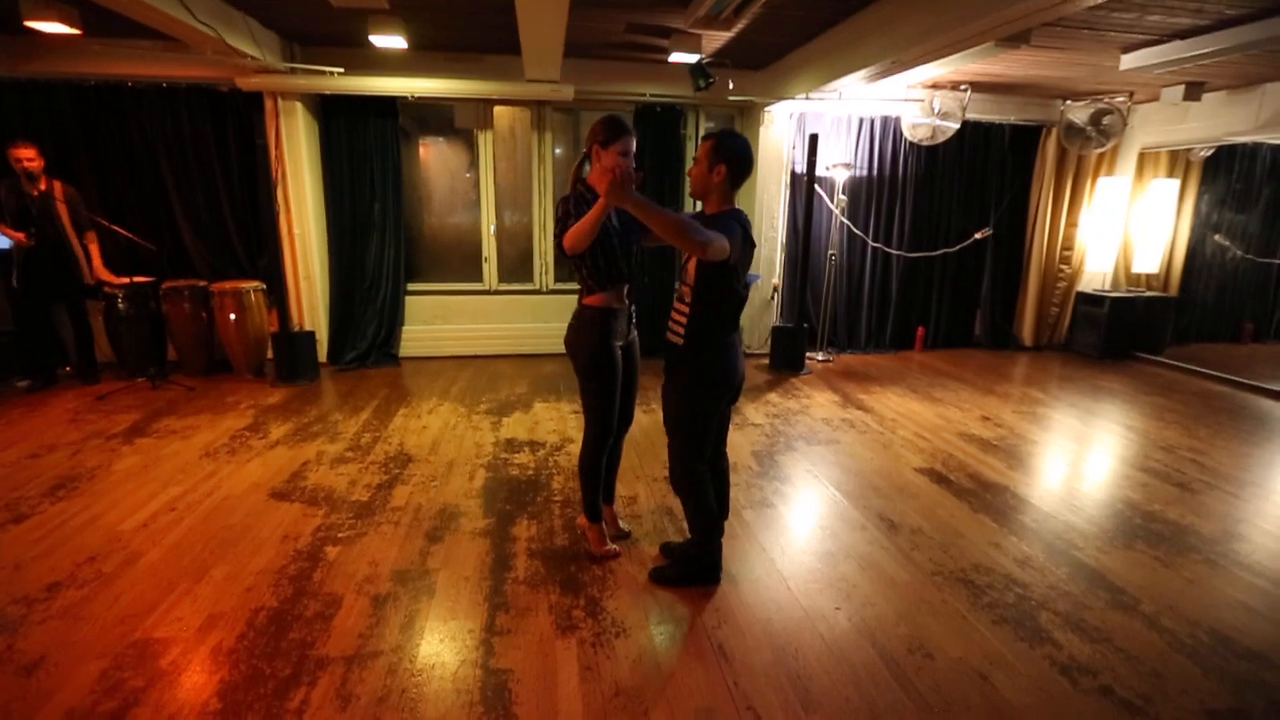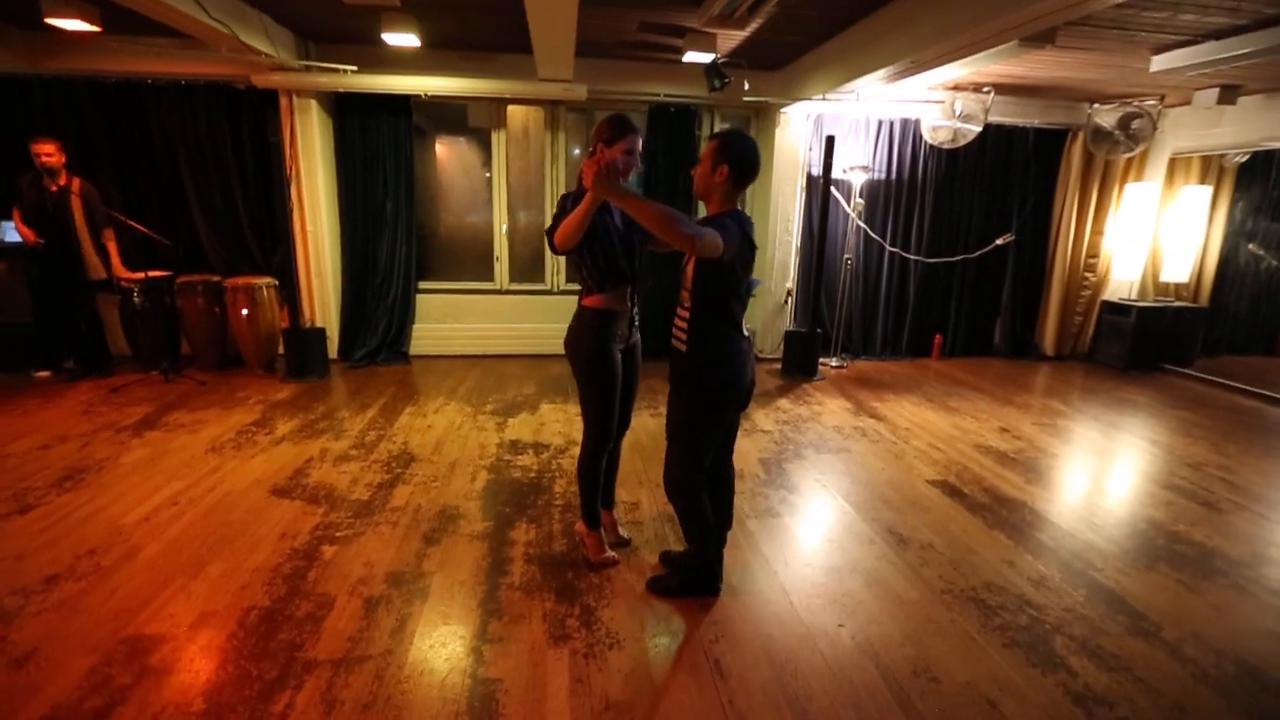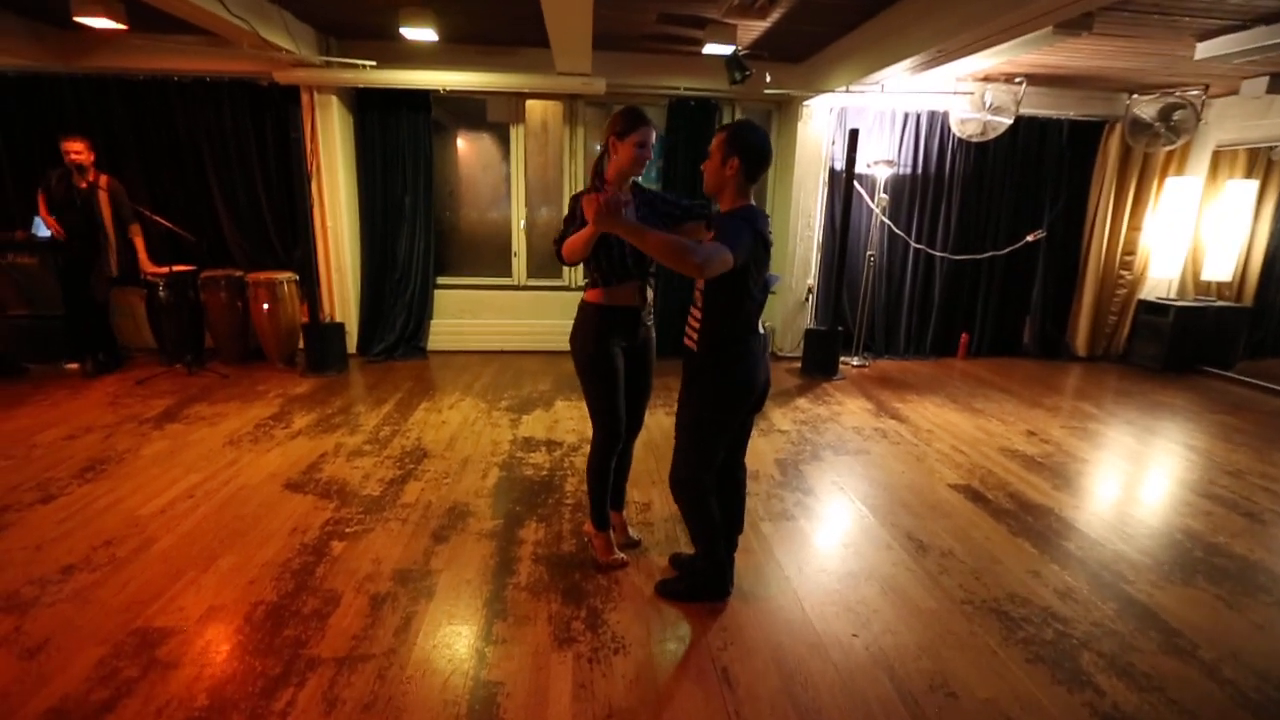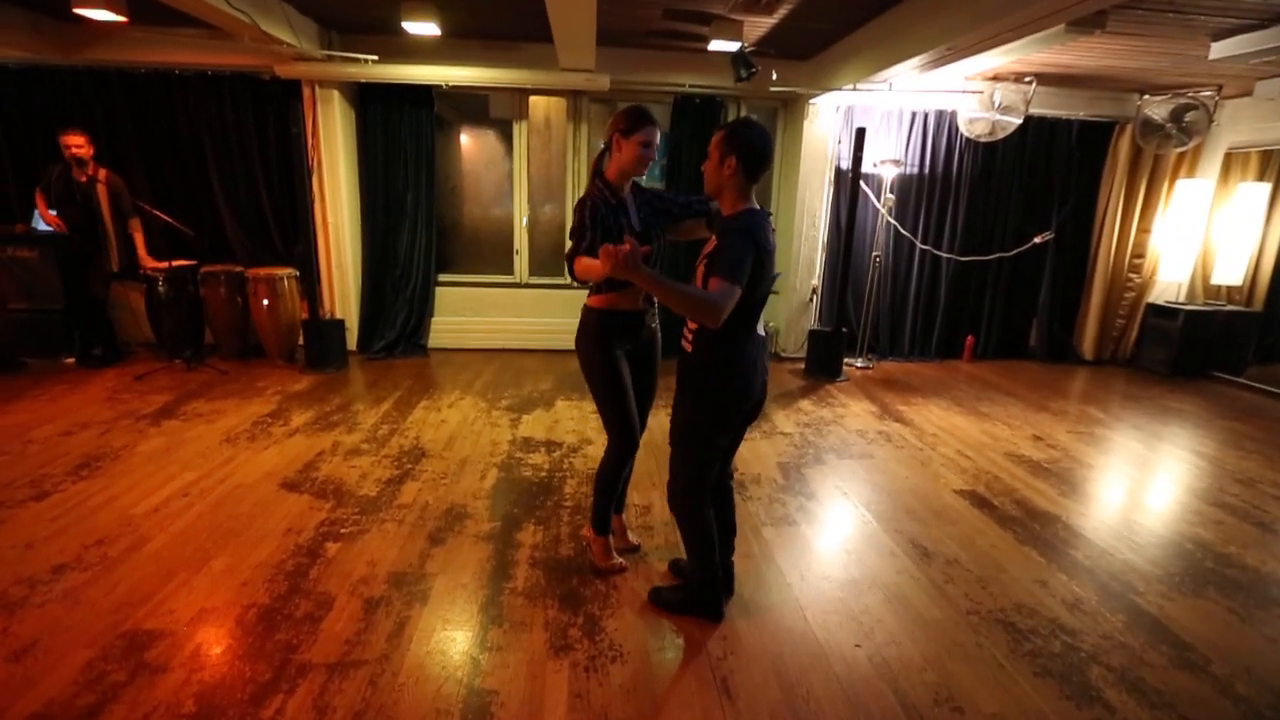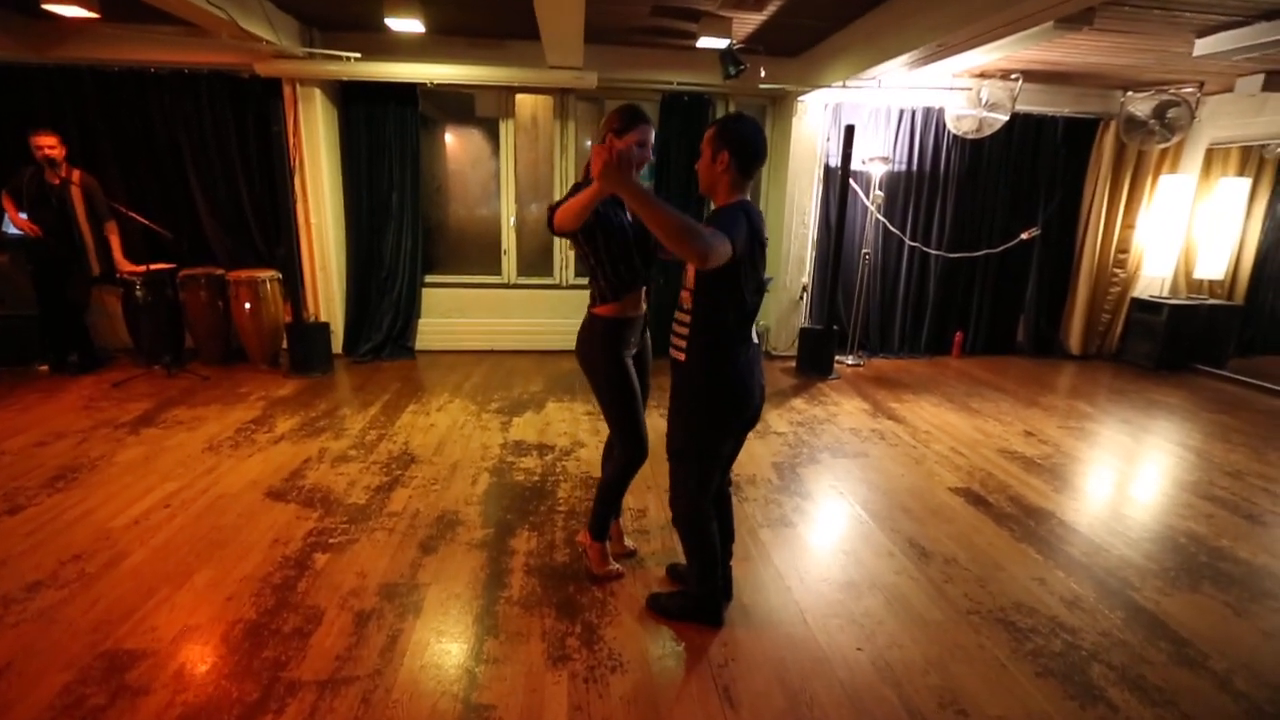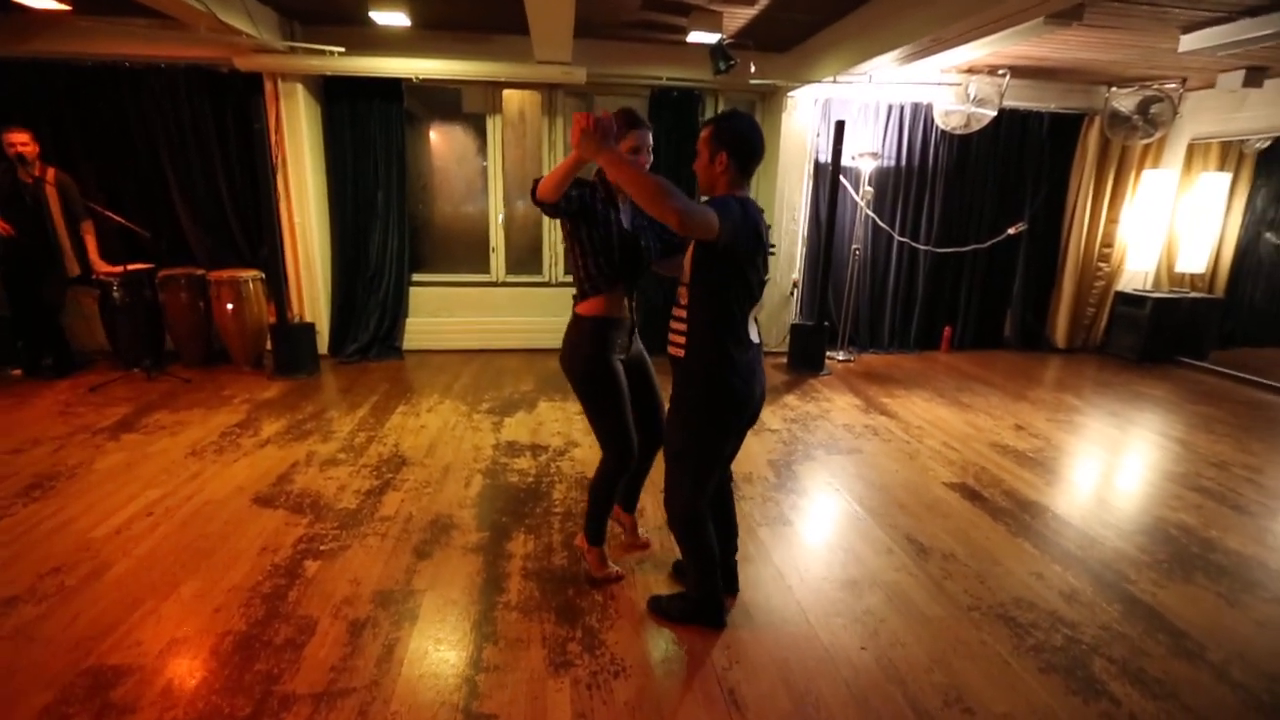
dt=0.4s
person 1, frame 1
left shoulder: (732, 229)
right shoulder: (710, 220)
left elbow: (700, 245)
right elbow: (678, 232)
left wrist: (629, 201)
left hip: (701, 367)
right hip: (712, 362)
left knee: (688, 468)
right knee: (710, 459)
left ankle: (703, 562)
right ankle: (705, 546)
person 1, frame 2
left shoulder: (729, 229)
right shoulder: (724, 226)
left elbow: (685, 235)
right elbow: (685, 235)
left wrist: (615, 193)
right wrist: (617, 198)
left hip: (707, 374)
right hip: (725, 368)
left knee: (683, 476)
right knee: (715, 468)
left ankle: (702, 573)
right ankle: (707, 557)
person 1, frame 3
left shoulder: (740, 227)
right shoulder: (744, 221)
left elbow: (699, 262)
right elbow: (700, 250)
left wrist: (621, 224)
left hip: (721, 374)
right hip: (743, 369)
left knee: (689, 477)
right knee: (726, 469)
left ankle: (712, 575)
right ankle: (719, 562)
person 1, frame 4
left shoulder: (739, 234)
right shoulder: (751, 223)
left elbow: (712, 310)
left wrist: (637, 274)
left hip: (716, 379)
right hip: (741, 374)
left knee: (688, 490)
right knee: (715, 478)
left ankle: (705, 593)
right ankle: (716, 571)
person 1, frame 5
left shoulder: (735, 219)
right shoulder: (739, 220)
left elbow: (700, 252)
right elbow: (698, 250)
left wrist: (625, 189)
left hip: (712, 386)
right hip: (733, 380)
left knee: (690, 498)
right knee: (712, 485)
left ankle: (705, 599)
right ankle: (715, 575)
person 1, frame 6
left shoulder: (731, 214)
right shoulder: (741, 217)
left elbow: (679, 213)
right elbow: (692, 245)
left wrist: (602, 155)
left hip: (712, 384)
right hip: (734, 377)
left knee: (685, 497)
right knee: (712, 481)
left ankle: (706, 600)
right ankle: (720, 572)
person 2, frame 1
left shoulder: (620, 206)
right shoulder: (576, 202)
right elbow: (570, 245)
right wrist: (604, 200)
left hip: (625, 323)
right hip: (595, 328)
left knee: (621, 423)
right knee: (600, 429)
left ankle: (605, 506)
right ankle: (592, 521)
person 2, frame 2
right shoulder: (579, 202)
right elbow: (559, 243)
right wrist: (593, 195)
left hip: (628, 327)
right hip: (595, 330)
left knee: (618, 429)
right knee: (599, 433)
left ankle: (605, 513)
right ankle: (590, 526)
person 2, frame 3
left shoulder: (649, 200)
right shoulder: (588, 199)
left elbow: (701, 219)
right elbow: (565, 252)
right wrist: (593, 228)
left hip: (640, 324)
right hip: (599, 325)
left knee: (631, 428)
right knee: (609, 432)
left ankle: (615, 512)
right ankle: (599, 527)
person 2, frame 4
left shoulder: (646, 199)
right shoulder: (593, 204)
left elbow: (699, 215)
right elbow: (578, 266)
right wrist: (608, 266)
left hip: (645, 327)
right hip: (604, 331)
left knee: (634, 432)
right knee: (625, 437)
left ankle: (614, 516)
right ankle: (597, 530)
person 2, frame 5
right shoulder: (592, 199)
right elbow: (559, 223)
right wrist: (603, 183)
left hip: (637, 330)
right hip: (606, 336)
left knee: (624, 438)
right knee: (634, 446)
left ankle: (611, 522)
right ankle: (594, 536)
person 2, frame 6
left shoulder: (642, 209)
right shoulder: (585, 198)
left elbow: (683, 250)
right elbow: (543, 196)
right wrist: (579, 154)
left hip: (627, 336)
right hip: (592, 340)
left knee: (654, 432)
right knee: (620, 448)
left ankle: (624, 509)
right ankle: (591, 541)
person 3, frame 1
left shoulder: (63, 192)
left elbow: (86, 229)
left wrist: (97, 264)
left hip: (67, 265)
right hip: (32, 267)
left knee: (79, 319)
right knee: (30, 320)
left ankle: (87, 369)
right ankle: (43, 371)
person 3, frame 2
left shoulder: (81, 188)
right shoulder: (28, 185)
left elbow: (103, 226)
right elbow: (19, 208)
left wrist: (115, 262)
right wrist: (21, 228)
left hip: (79, 260)
right hip: (46, 262)
left knee: (87, 311)
right knee: (53, 315)
left ankle: (102, 361)
right ankle: (82, 361)
person 3, frame 3
left shoulder: (108, 185)
right shoulder: (57, 179)
left elbow: (130, 221)
right elbow: (42, 192)
left wrist: (142, 257)
right wrist: (45, 216)
left hip: (100, 254)
right hip: (70, 254)
left knee: (95, 302)
right knee: (74, 307)
left ankle: (107, 356)
right ankle: (85, 355)
person 3, frame 4
left shoulder: (108, 180)
right shoulder: (57, 175)
left elbow: (131, 216)
right elbow: (40, 191)
left wrist: (141, 252)
right wrist: (44, 213)
left hip: (101, 250)
right hip: (71, 250)
left knee: (95, 299)
right knee: (75, 303)
left ankle: (108, 350)
right ankle: (87, 349)
person 3, frame 5
left shoulder: (82, 181)
right shoulder: (28, 178)
left elbow: (106, 218)
left wrist: (117, 256)
left hip: (77, 257)
right hip: (44, 257)
left knee: (73, 308)
right knee: (49, 311)
left ankle: (86, 358)
right ankle: (59, 357)
person 3, frame 6
left shoulder: (56, 180)
left elbow: (82, 218)
left wrist: (93, 257)
left hip: (53, 259)
left knee: (47, 310)
right knee: (23, 315)
left ankle: (62, 362)
right ankle: (33, 361)
